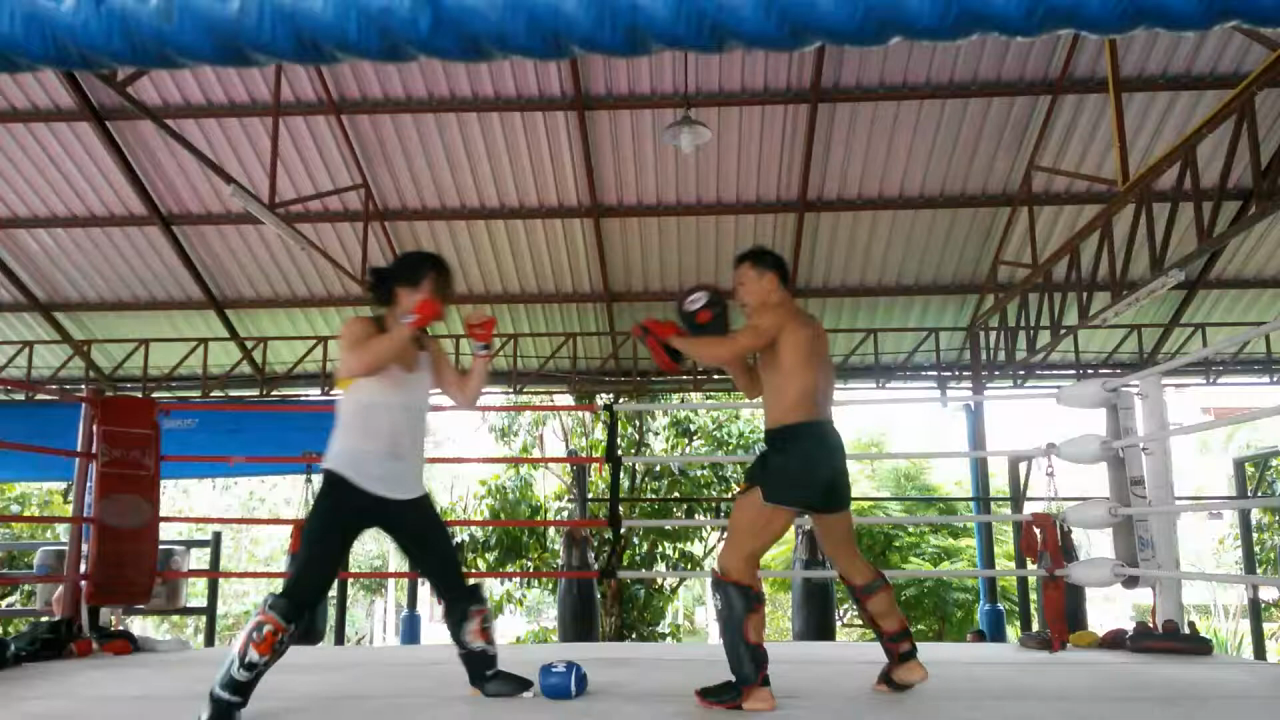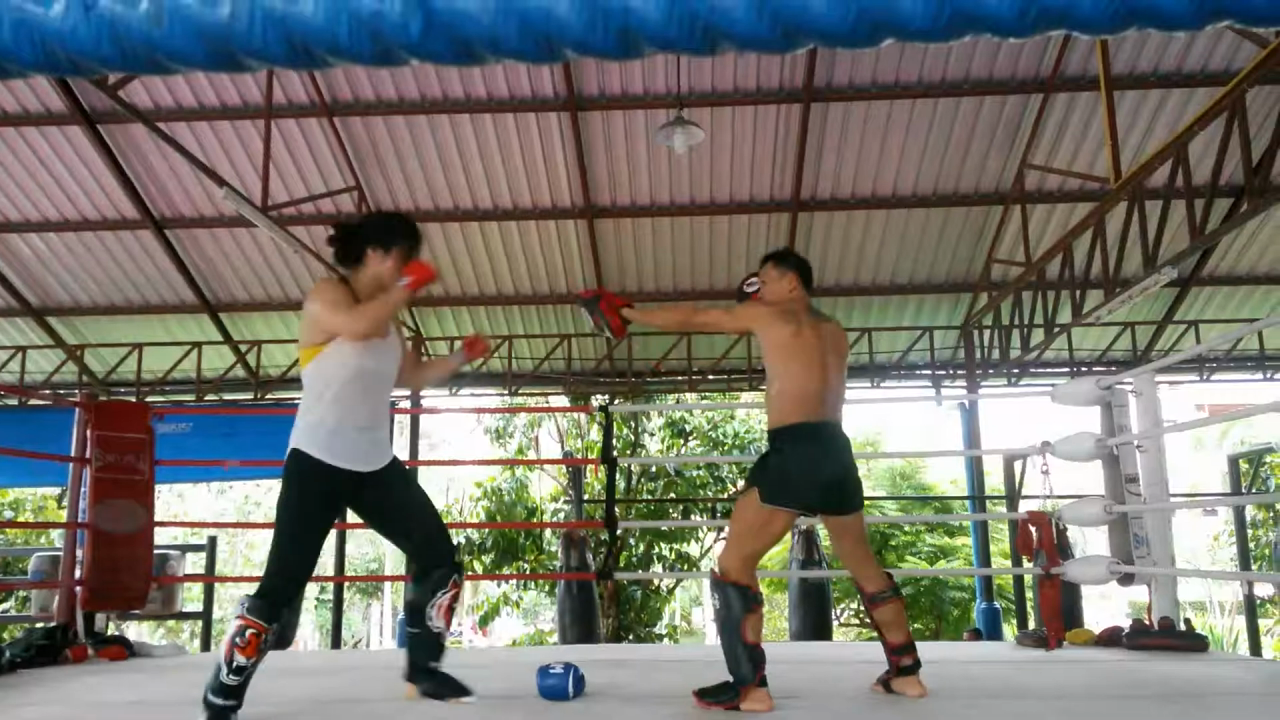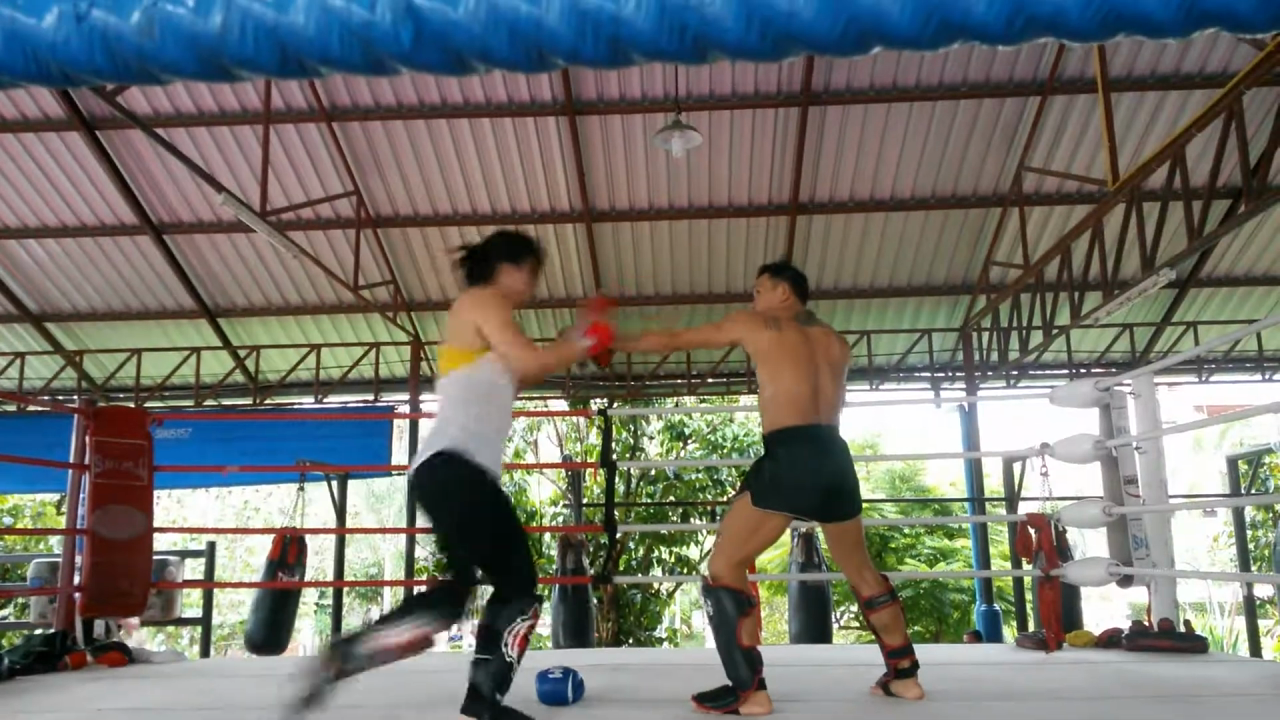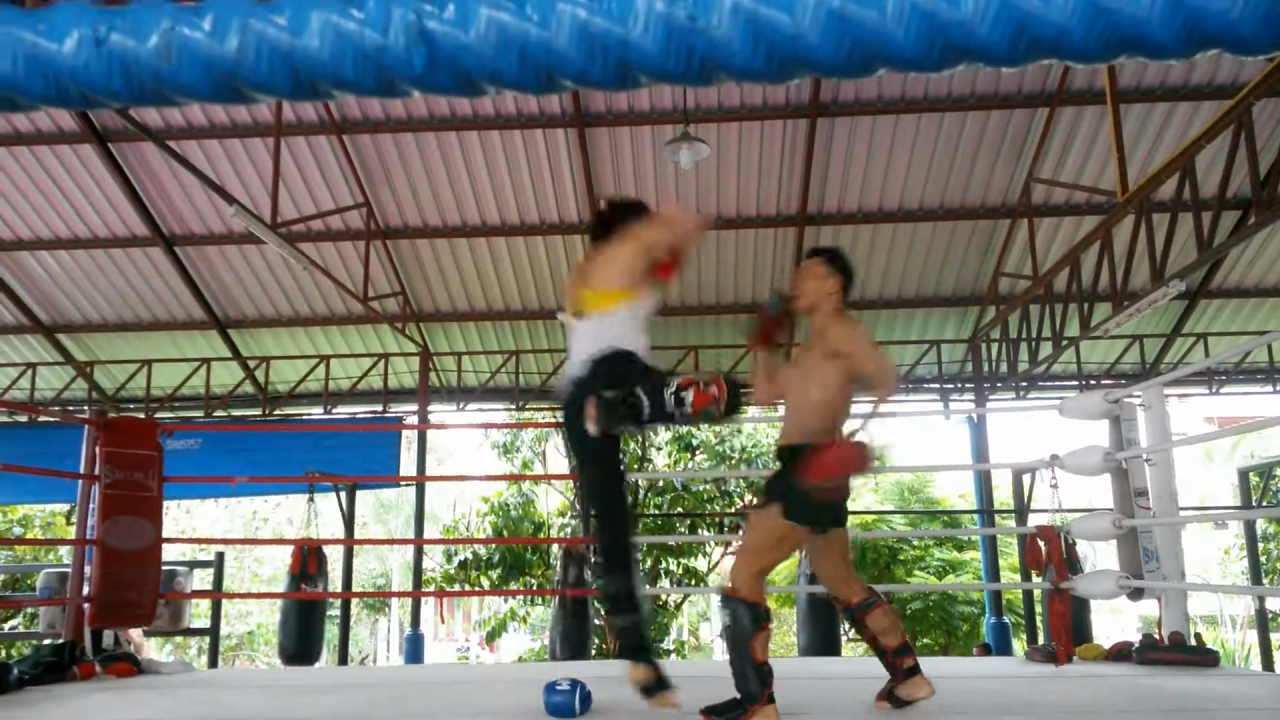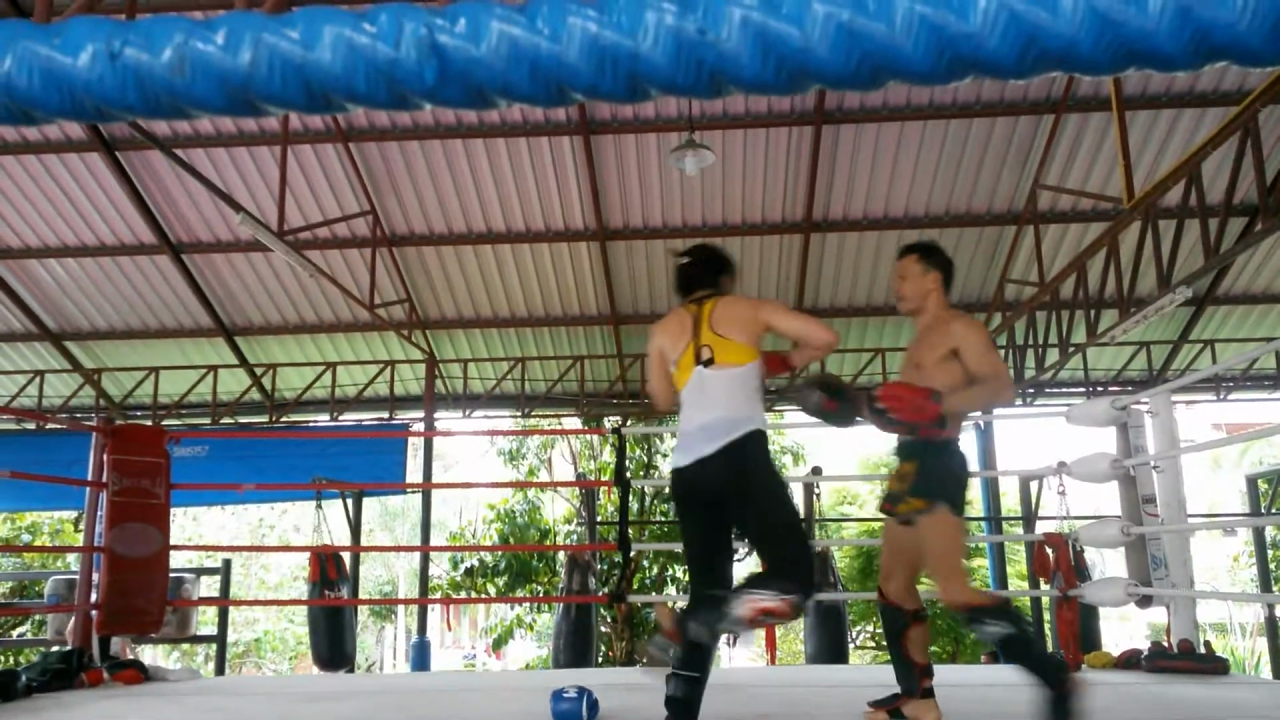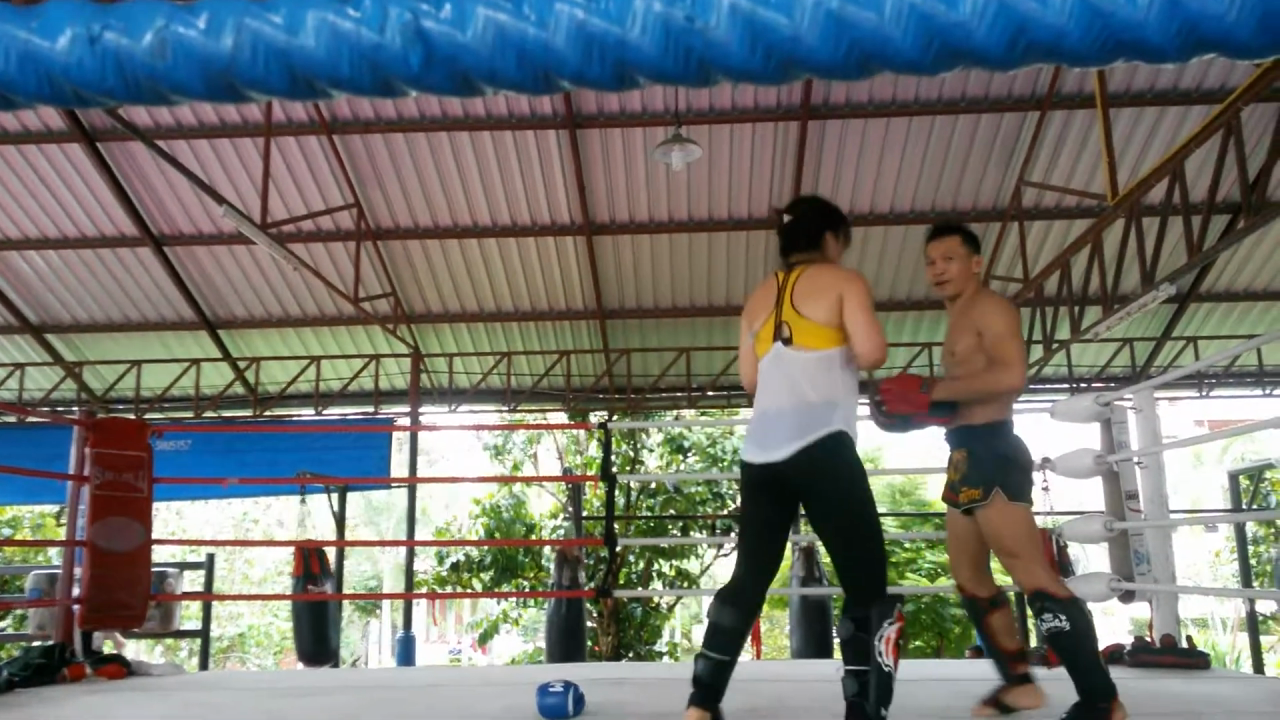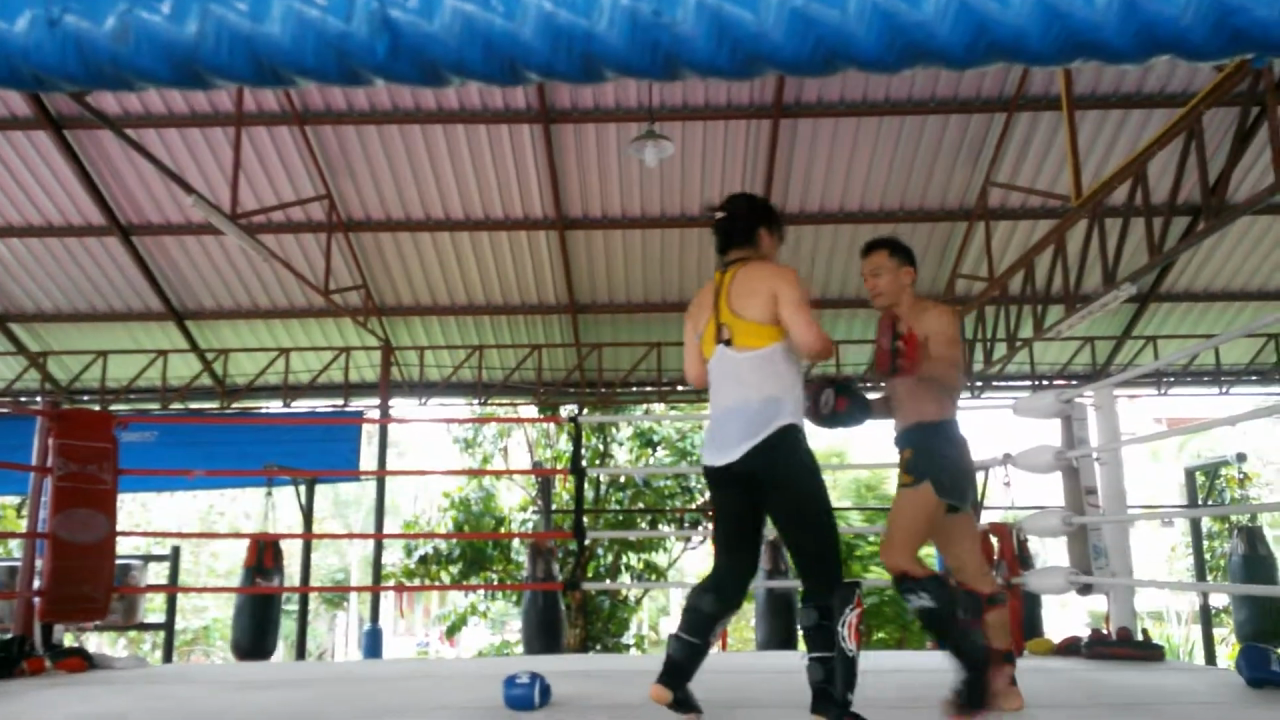
dt=0.4s
person 1, frame 1
left shoulder: (428, 348)
right shoulder: (360, 328)
left elbow: (467, 394)
right elbow: (357, 365)
left wrist: (481, 346)
right wrist: (408, 325)
left hip: (405, 494)
right hip: (348, 485)
left knee: (456, 587)
right knee: (303, 592)
left ankle: (484, 672)
person 1, frame 2
left shoulder: (383, 316)
right shoulder: (324, 296)
left elbow: (411, 375)
right elbow: (354, 327)
left wrist: (460, 358)
right wrist: (405, 285)
left hip: (377, 466)
right hip: (317, 463)
left knee: (440, 558)
right knee: (283, 585)
left ankle: (424, 666)
person 1, frame 3
left shoulder: (482, 312)
right shoulder: (482, 304)
left elbow: (511, 375)
right elbow: (526, 363)
left wrist: (575, 335)
right wrist: (583, 343)
left hip: (472, 472)
right hip: (450, 464)
left knee: (519, 589)
right knee: (450, 600)
right ankle: (341, 659)
person 1, frame 4
left shoulder: (580, 275)
right shoulder: (635, 245)
right elbow: (686, 220)
right wrist: (676, 248)
left hip: (580, 388)
right hip: (616, 372)
left knee: (613, 539)
right knee: (720, 395)
left ankle: (639, 660)
right ankle: (618, 406)
person 1, frame 5
left shoulder: (663, 330)
right shoulder: (747, 308)
right elbow: (823, 337)
right wrist: (785, 363)
left hip: (687, 467)
right hip: (738, 453)
left knee: (710, 588)
right knee: (795, 577)
right ankle: (689, 627)
person 1, frame 6
left shoulder: (760, 296)
right shoulder: (841, 281)
right elbow: (871, 351)
right wrist: (855, 356)
left hip: (761, 453)
right hip: (820, 448)
left knee: (749, 577)
right knee: (868, 585)
person 1, frame 7
left shoulder: (706, 294)
right shoulder: (775, 276)
right elbow: (811, 342)
right wrist: (817, 346)
left hip: (721, 450)
right hip: (773, 442)
left knee: (731, 569)
right knee: (825, 574)
person 2, frame 1
left shoulder: (774, 315)
right shoulder: (807, 328)
left elbow: (725, 354)
right elbow: (752, 386)
left wrist: (672, 339)
right wrist: (710, 334)
left hip: (793, 451)
right hip: (825, 449)
left knee: (734, 561)
right knee: (848, 559)
left ankle: (752, 685)
right ankle: (904, 661)
person 2, frame 2
left shoulder: (767, 313)
right shoulder: (834, 332)
left elbow: (689, 317)
left wrist: (627, 313)
left hip: (794, 452)
right hip: (835, 451)
left knee: (734, 562)
right knee: (862, 563)
left ankle: (749, 685)
right ankle: (905, 671)
person 2, frame 3
left shoulder: (753, 323)
right shoulder: (830, 339)
left elbow: (673, 339)
left wrist: (617, 342)
left hip: (788, 457)
right hip: (833, 456)
left knee: (723, 566)
right knee: (860, 569)
left ankle: (748, 688)
right ankle: (904, 672)
person 2, frame 4
left shoulder: (842, 331)
right shoulder: (813, 347)
left elbow: (886, 381)
right elbow: (769, 394)
left wrist: (837, 443)
right wrist: (764, 344)
left hip: (811, 470)
right hip: (807, 470)
left knee: (742, 578)
right knee: (840, 578)
right ankle: (907, 675)
person 2, frame 5
left shoulder: (961, 327)
right shoulder: (921, 342)
left elbow: (1002, 387)
left wrist: (937, 403)
right wrist: (857, 402)
left hip: (934, 466)
right hip: (913, 470)
left knee: (953, 589)
right knee: (895, 584)
left ankle: (1054, 679)
person 2, frame 6
left shoulder: (991, 308)
right shoulder: (961, 320)
left elbow: (1011, 373)
left wrist: (934, 391)
right wrist: (919, 401)
left hip: (989, 452)
right hip: (970, 456)
left knee: (1033, 574)
right knee: (969, 576)
person 2, frame 7
left shoulder: (935, 316)
right shoulder: (900, 329)
left elbow: (953, 372)
left wrist: (916, 361)
left hip: (935, 450)
right hip: (927, 452)
left knee: (898, 557)
right knee: (968, 568)
left ankle: (981, 664)
right ankle: (1001, 681)
